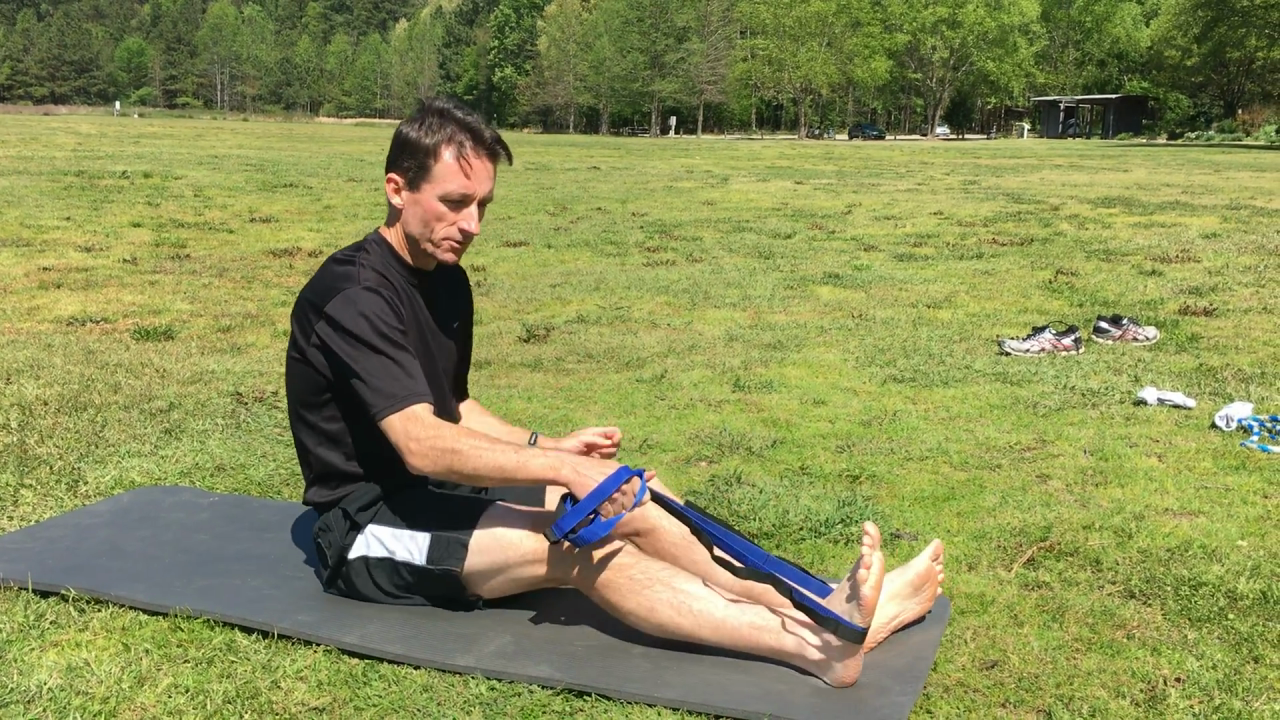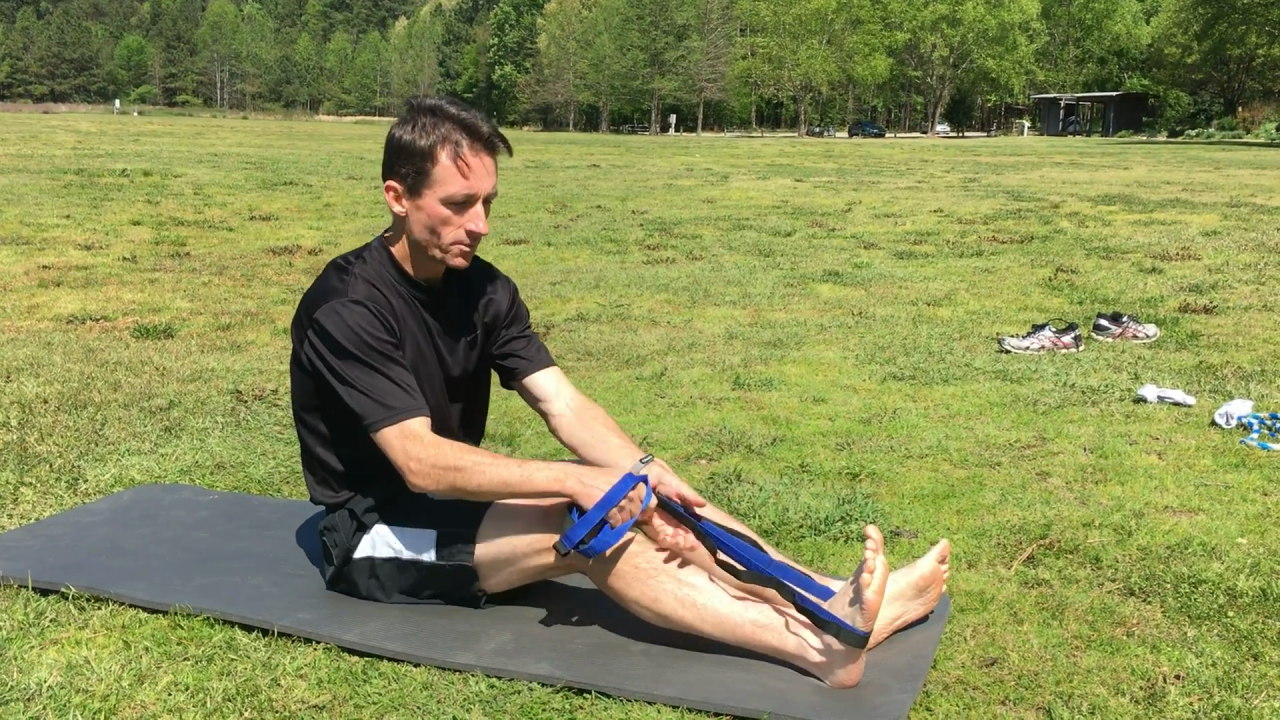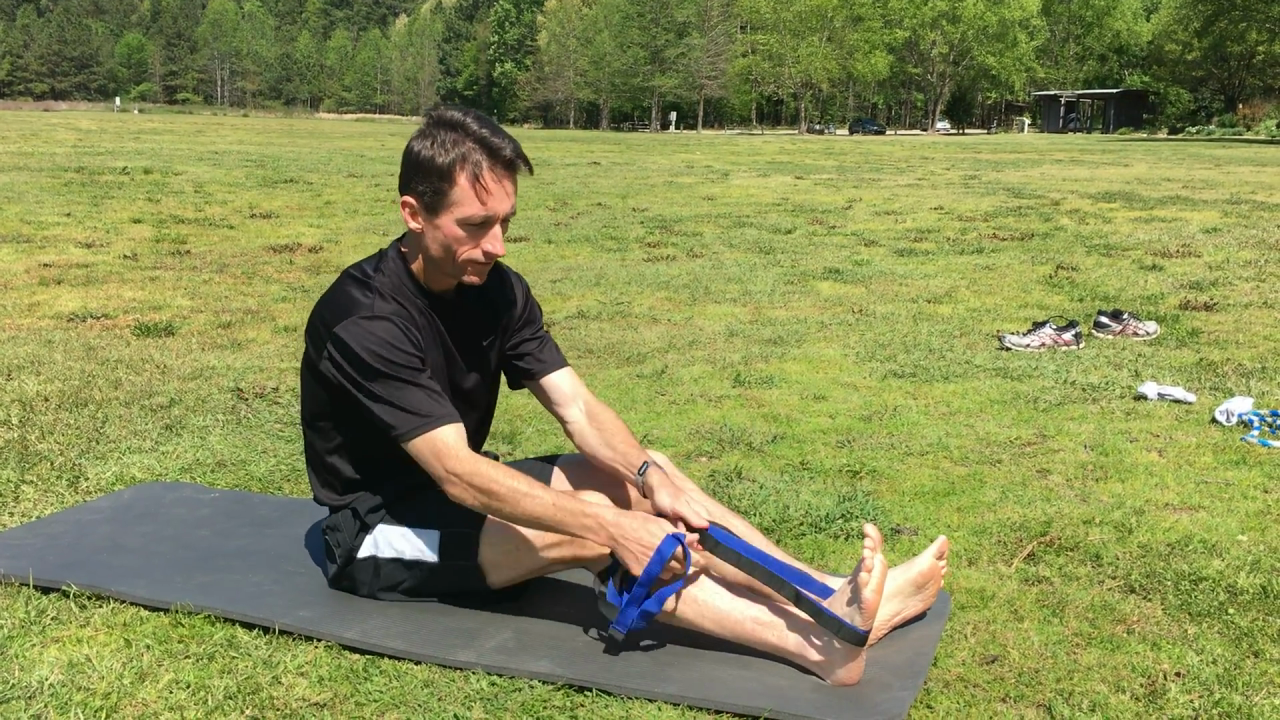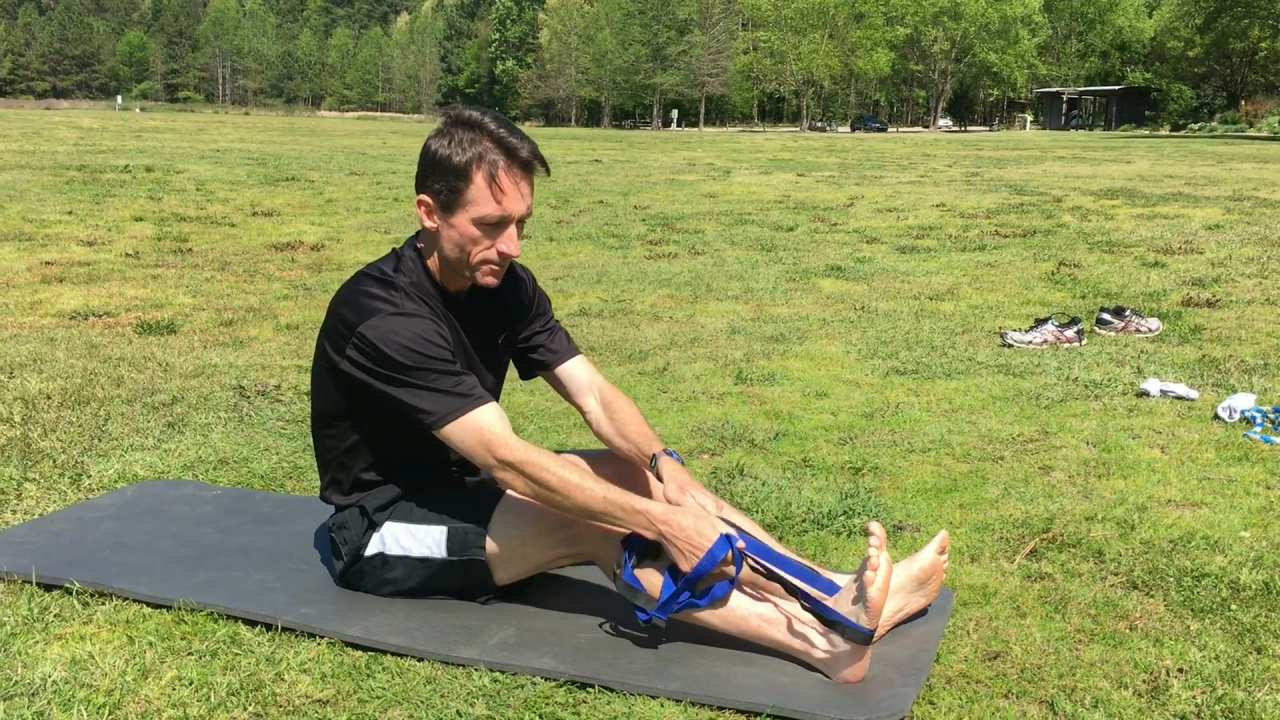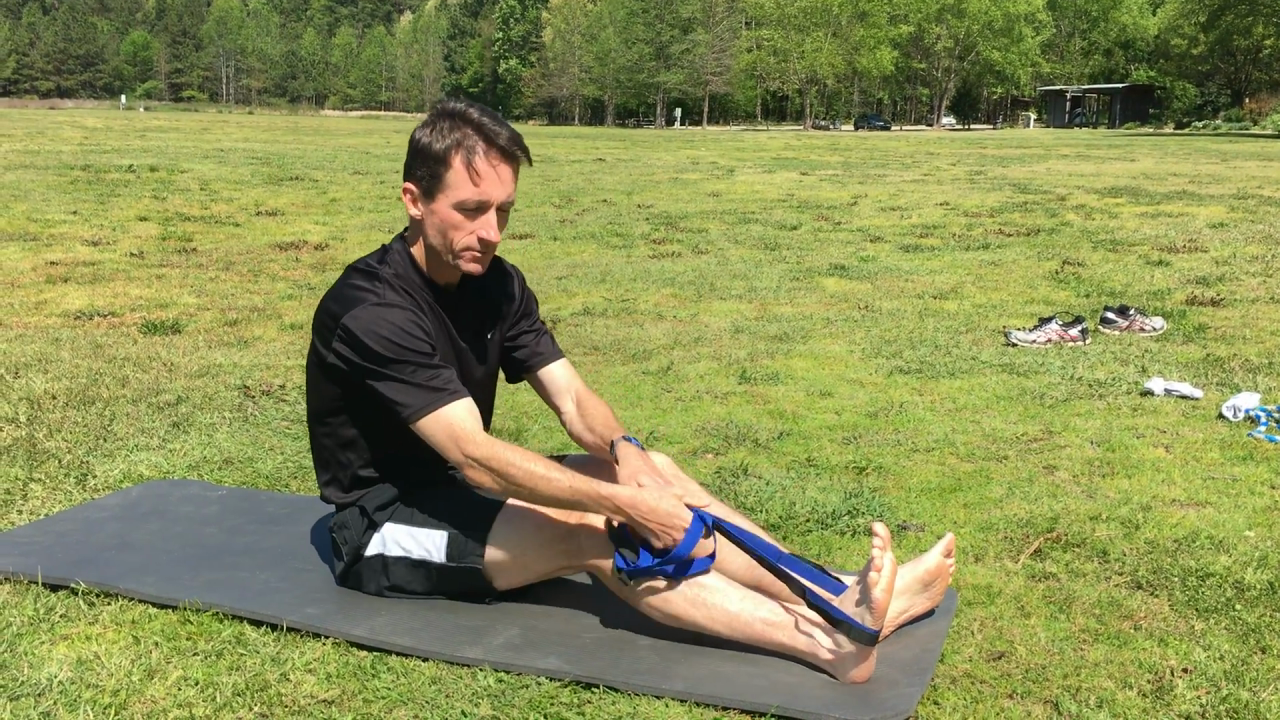
dt=0.3s
person 1, frame 1
left shoulder: (446, 283)
right shoulder: (352, 296)
right elbow: (421, 446)
left wrist: (547, 445)
right wrist: (559, 466)
left hip: (431, 496)
right hip: (365, 528)
left knee: (631, 503)
right knee: (578, 546)
left ankle: (820, 613)
right ankle: (810, 645)
person 1, frame 2
left shoulder: (484, 289)
right shoulder: (347, 307)
left elbow: (562, 403)
right elbow: (421, 462)
left wrist: (645, 473)
right wrist: (571, 478)
left hip: (449, 496)
right hip: (372, 530)
left knee: (637, 501)
left ankle: (830, 605)
right ankle: (813, 646)
person 1, frame 3
left shoulder: (498, 290)
right shoulder: (364, 318)
left elbow: (577, 408)
right elbow: (458, 474)
left wrist: (648, 478)
right wrist: (614, 528)
left hip: (449, 494)
right hip: (376, 531)
left knee: (634, 476)
right knee: (589, 524)
left ankle: (826, 601)
right ankle: (813, 642)
person 1, frame 4
left shoulder: (505, 286)
right shoulder: (383, 316)
left elbow: (594, 394)
right elbow: (508, 461)
left wrist: (666, 469)
right wrist: (663, 522)
left hip: (459, 487)
right hip: (381, 528)
left knee: (636, 472)
right knee: (592, 522)
left ankle: (831, 598)
right ankle: (815, 637)
person 1, frame 5
left shoulder: (496, 283)
right shoulder: (370, 309)
left elbow: (572, 395)
right elbow: (476, 456)
left wrist: (623, 451)
right wrist: (629, 503)
left hip: (456, 489)
right hip: (381, 525)
left knee: (648, 469)
right knee: (589, 529)
left ankle: (835, 600)
right ankle: (824, 641)
